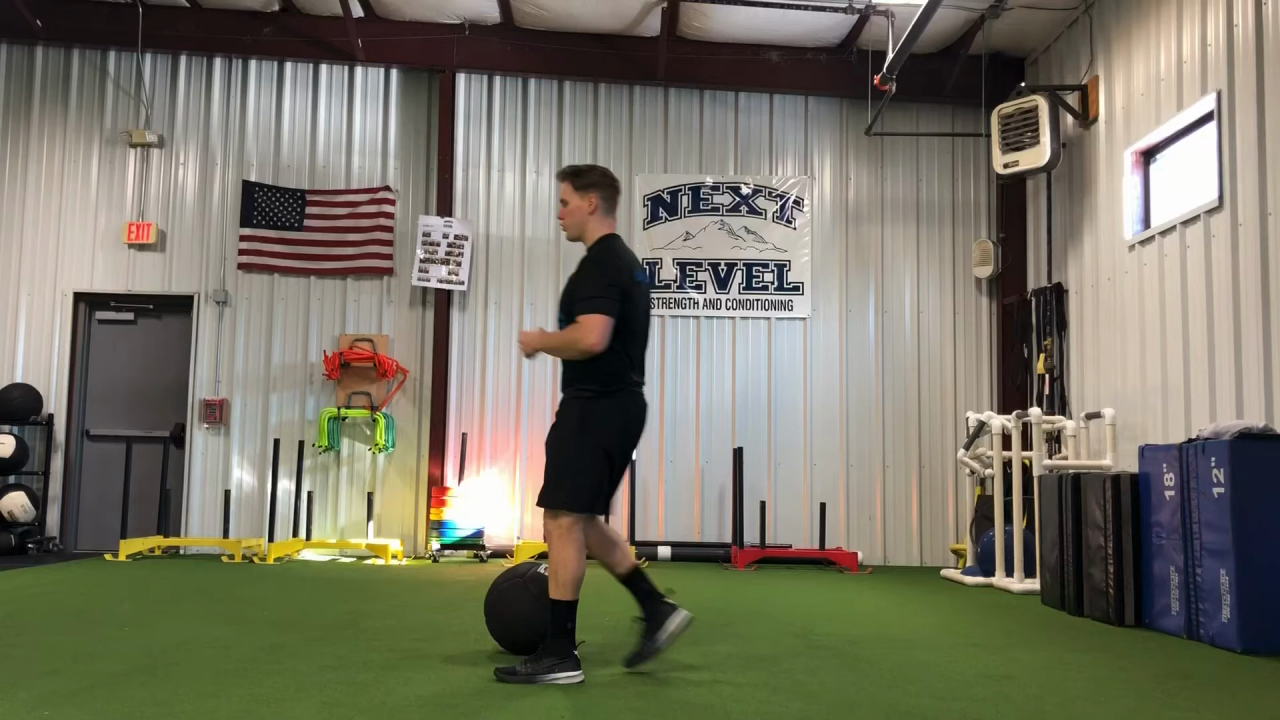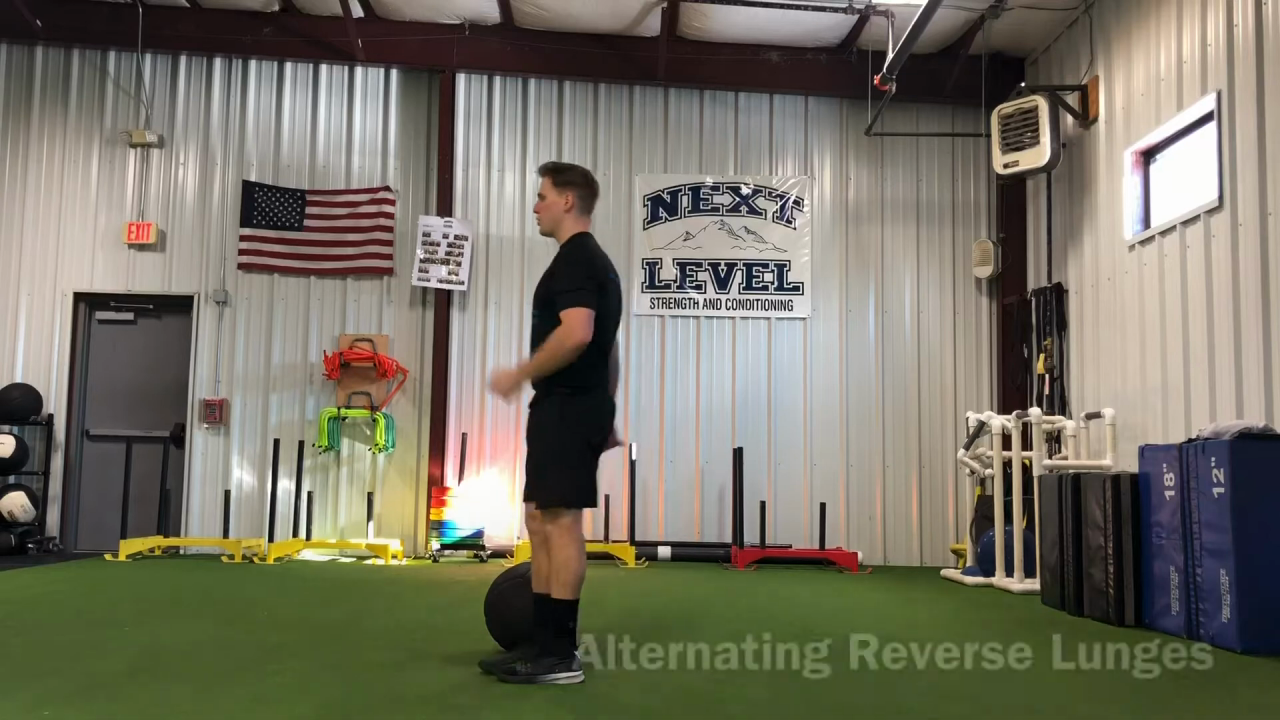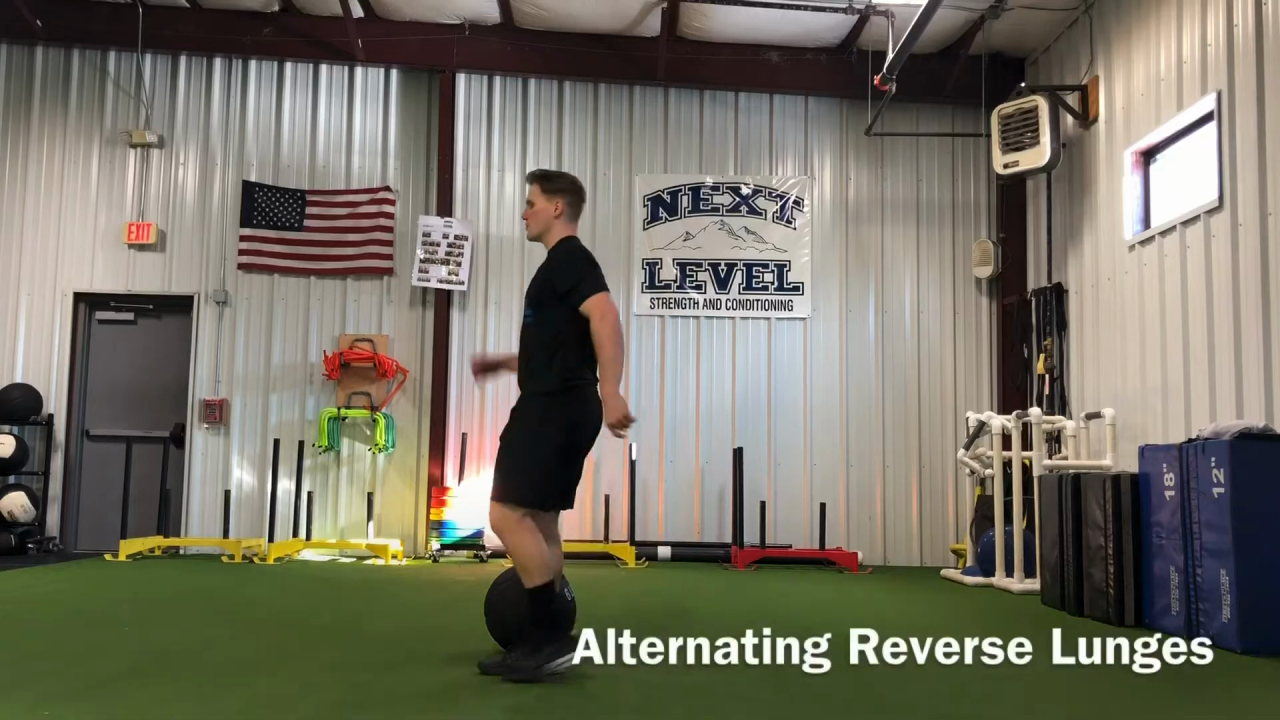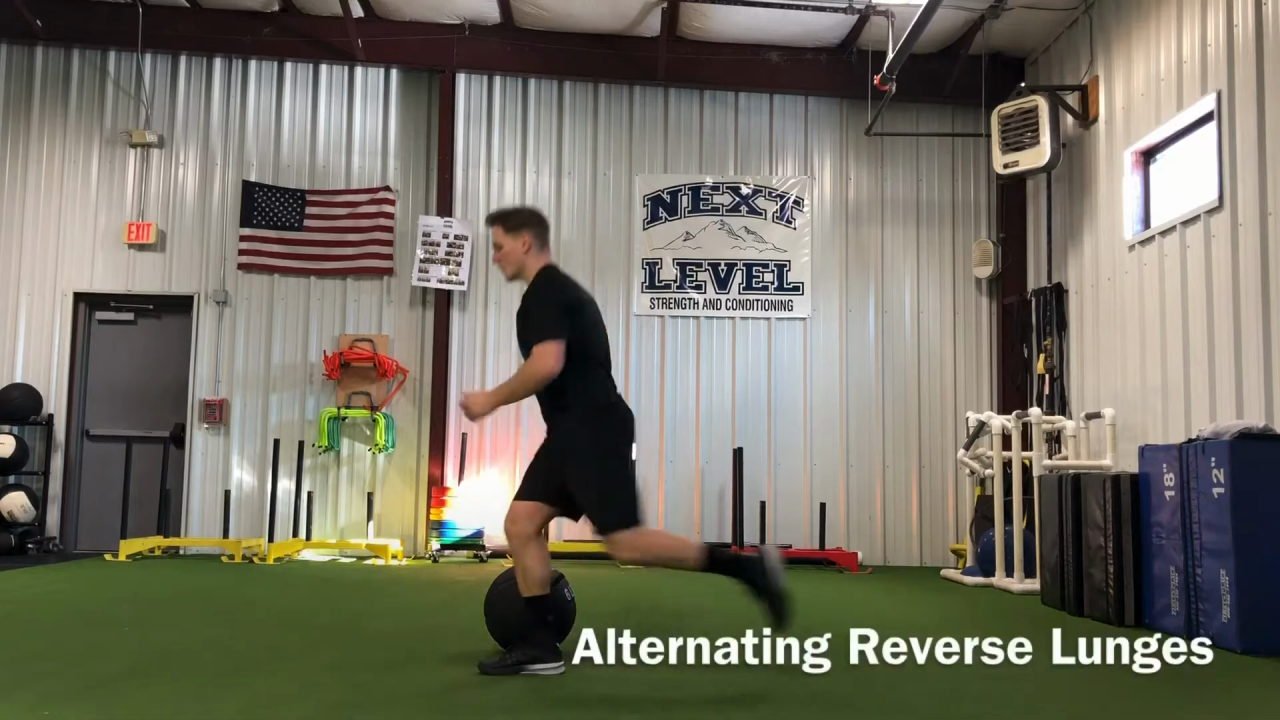
dt=0.3s
person 1, frame 1
left shoulder: (600, 263)
right shoulder: (626, 263)
left elbow: (592, 338)
left wrist: (540, 342)
left hip: (593, 409)
right hip: (617, 407)
left knee: (562, 524)
right knee: (582, 522)
left ankle: (560, 653)
right ankle: (656, 608)
person 1, frame 2
left shoulder: (575, 259)
right shoulder: (594, 261)
left elbow: (576, 334)
right elbow: (607, 347)
left wrist: (519, 374)
right wrist: (604, 416)
left hip: (566, 407)
right hip: (579, 407)
left knee: (560, 523)
right knee: (542, 522)
left ankle: (559, 654)
right ankle: (547, 639)
person 1, frame 3
left shoulder: (569, 258)
right shoulder: (564, 265)
left elbow: (606, 317)
left wrist: (609, 391)
right wrist: (505, 362)
left hip: (552, 410)
right hip: (549, 408)
left knee: (507, 516)
right knee: (535, 522)
left ankle: (555, 638)
right ankle: (543, 638)
person 1, frame 4
left shoulder: (543, 294)
right shoulder: (558, 290)
left elbow: (546, 364)
left wrist: (490, 400)
left hip: (593, 430)
right hip: (575, 431)
left knee: (627, 542)
right knee: (520, 524)
left ankle: (751, 570)
right ankle: (537, 644)
